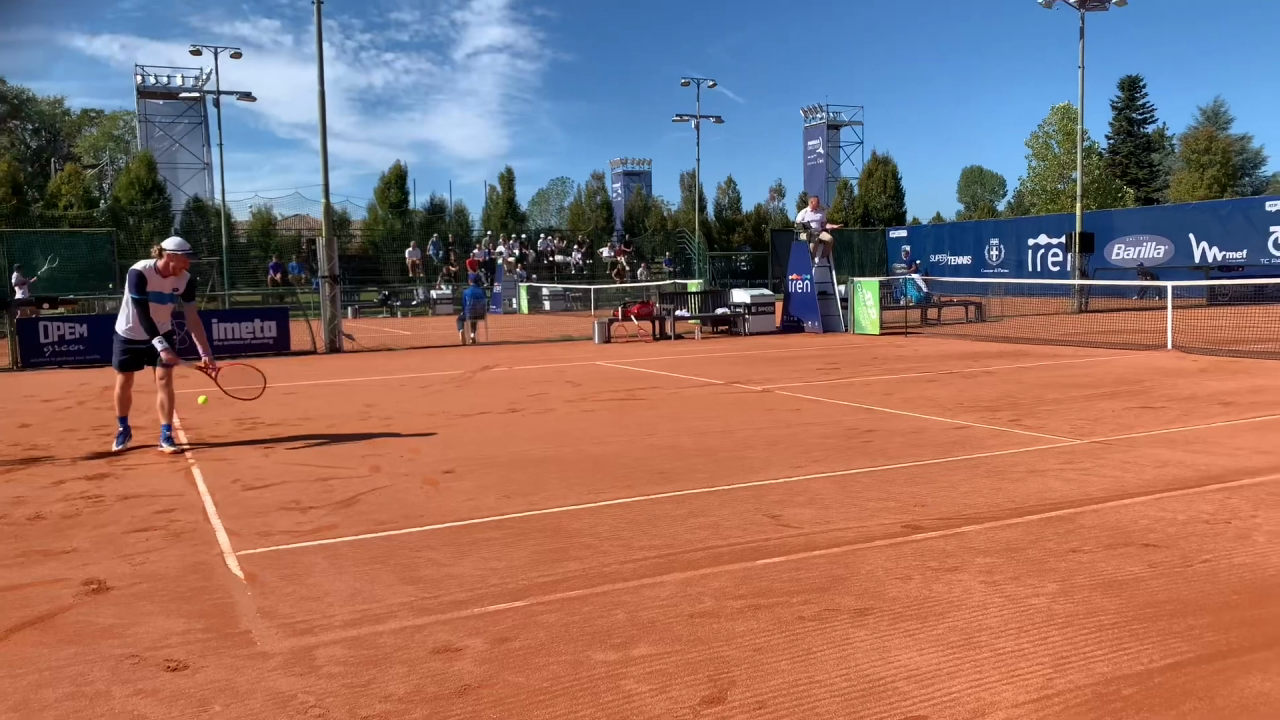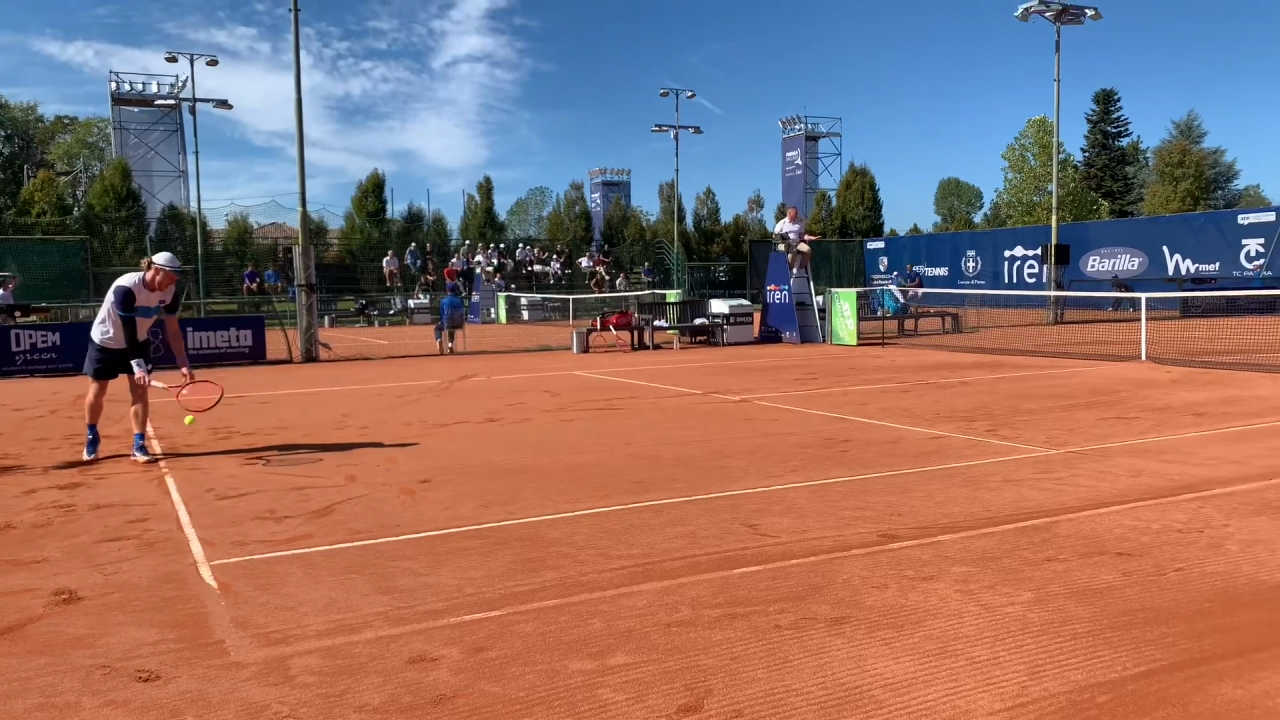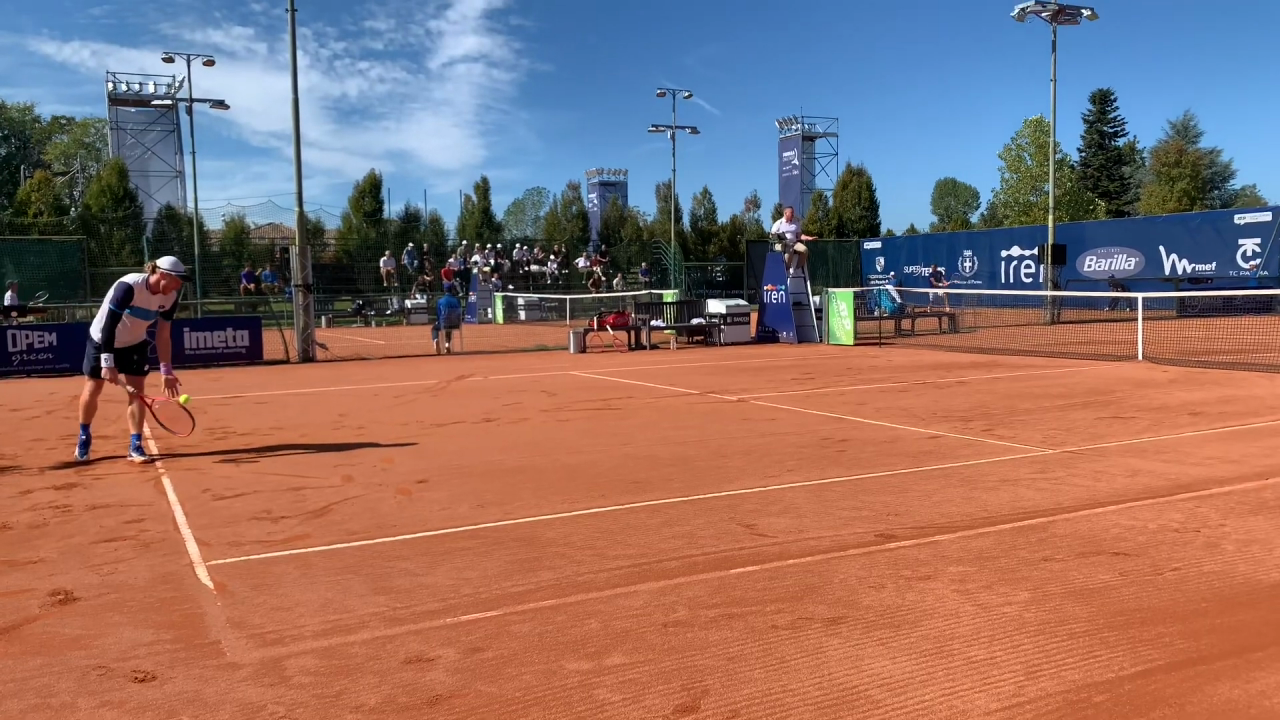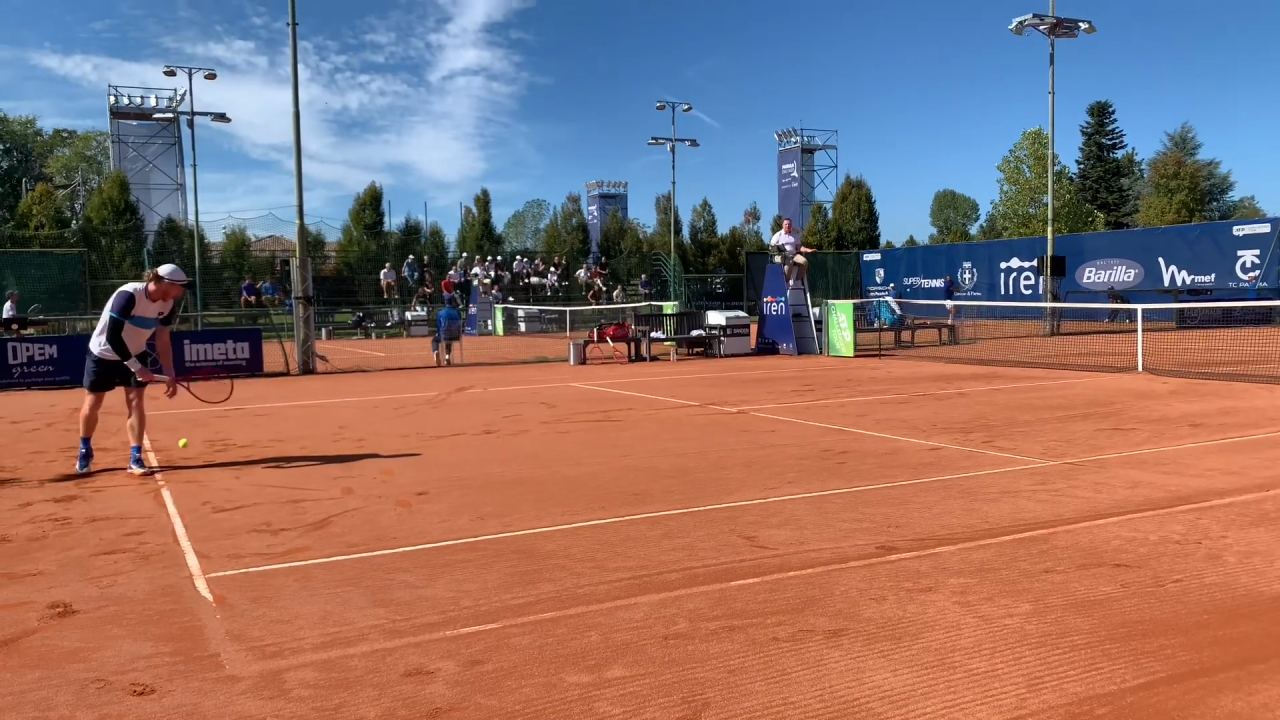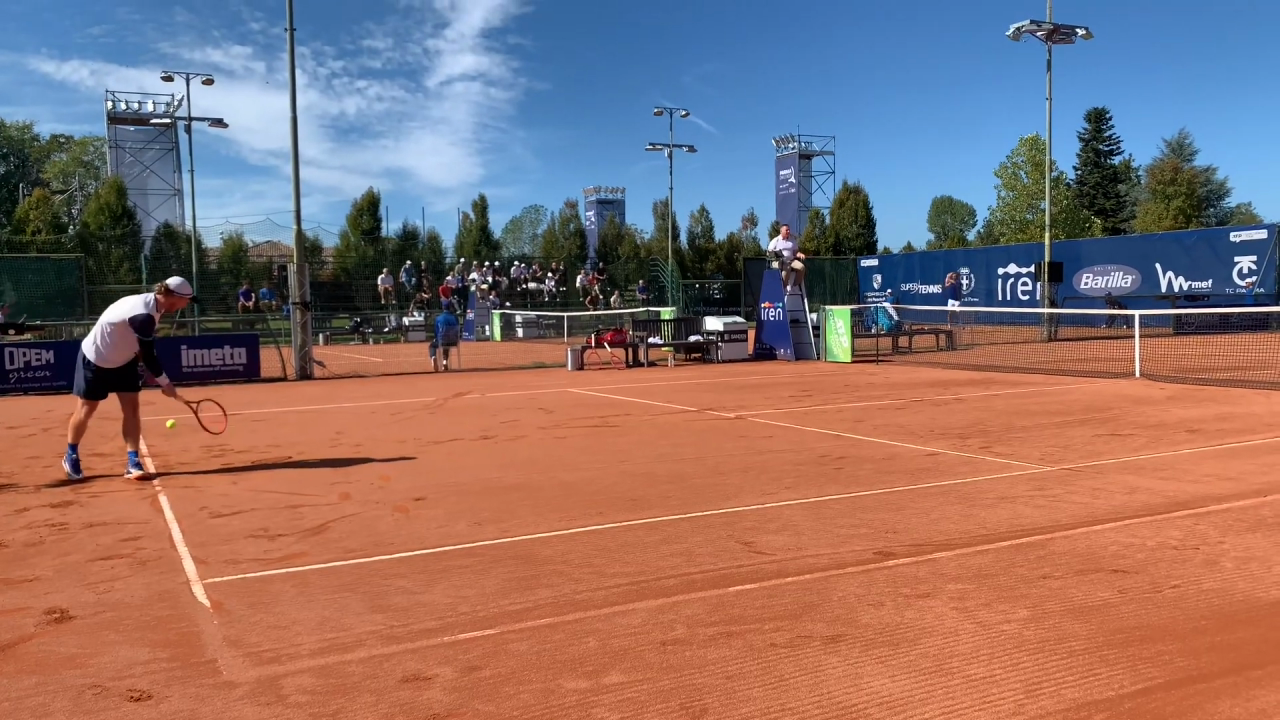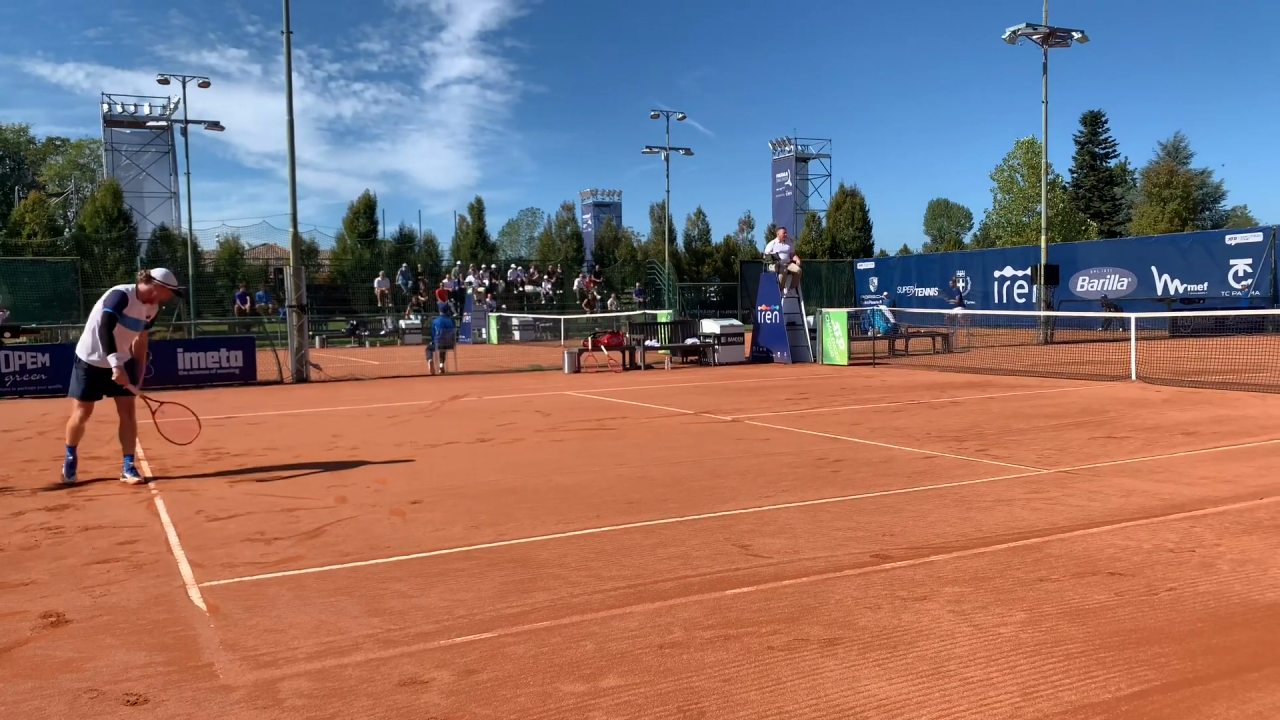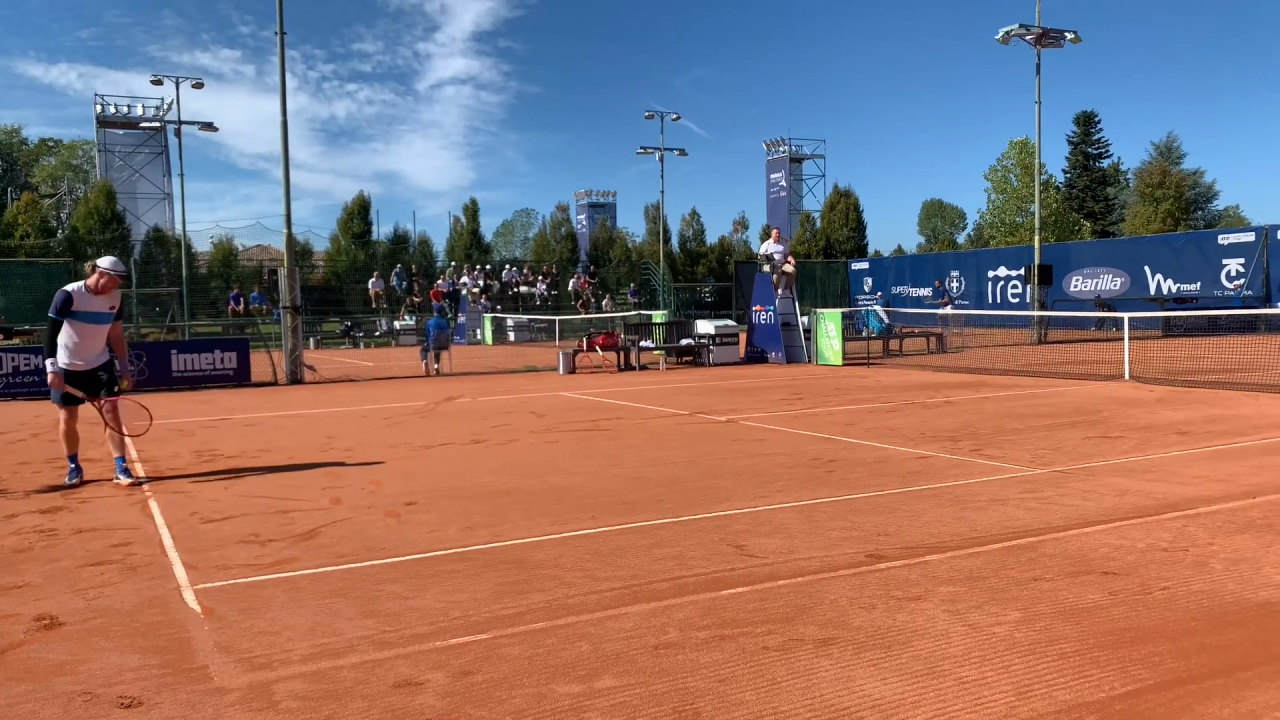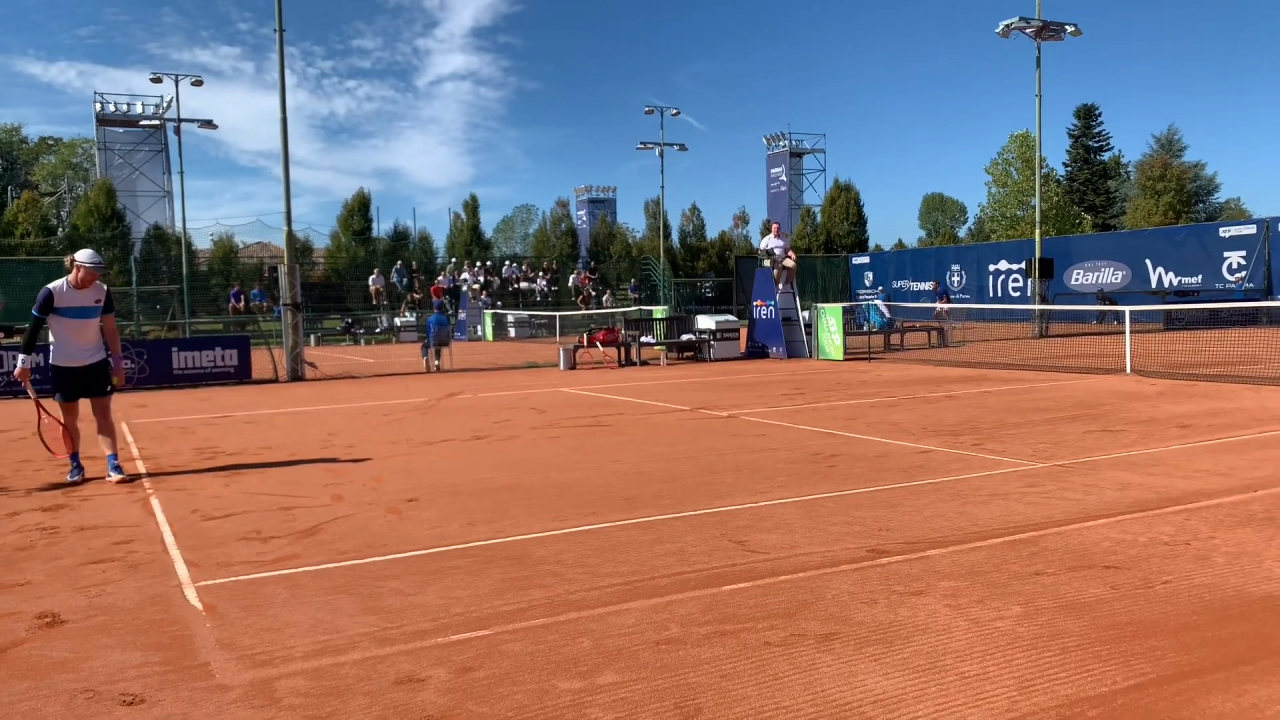
dt=0.4s
person 1, frame 1
left shoulder: (185, 280)
right shoulder: (139, 273)
left elbow: (192, 318)
right elbow: (143, 315)
left wrist: (205, 353)
right wrist: (162, 346)
left hip: (162, 333)
right hip: (129, 335)
left knee: (164, 380)
right knee: (124, 385)
left ankle: (166, 436)
right ankle: (124, 430)
person 1, frame 2
left shoulder: (170, 292)
right shoulder: (126, 288)
left elbow: (173, 330)
right elbow: (129, 332)
left wrist: (183, 363)
right wrist: (139, 367)
left hip: (138, 342)
right hip: (104, 342)
left knee: (140, 390)
right knee: (96, 392)
left ankle: (139, 445)
right ankle: (92, 437)
person 1, frame 3
left shoulder: (170, 298)
right shoulder: (128, 286)
left elbow: (163, 336)
right elbow: (108, 326)
left wrist: (166, 371)
right wrist: (108, 363)
left hip: (135, 344)
right hip: (102, 341)
left knee: (137, 390)
right knee: (92, 391)
left ankle: (135, 446)
right ankle: (84, 437)
person 1, frame 4
left shoulder: (168, 305)
right shoulder: (129, 296)
left elbow: (163, 341)
right elbow: (112, 336)
left wrist: (170, 375)
right wrist: (137, 367)
left hip: (135, 354)
right hip: (102, 353)
left knee: (136, 403)
right knee: (92, 404)
left ankle: (135, 458)
right ankle: (85, 451)
person 1, frame 5
left shoulder: (156, 307)
right shoulder: (144, 314)
right elbow: (147, 354)
left wrist: (150, 365)
right wrist: (165, 383)
left hip: (124, 360)
right hip: (95, 359)
left knee: (131, 407)
right knee: (85, 410)
left ankle: (133, 463)
right ankle: (71, 456)
person 1, frame 6
left shoulder: (152, 308)
right shoulder: (120, 295)
right elbow: (104, 331)
left wrist: (139, 373)
right wrist: (115, 364)
left hip: (121, 363)
right hip: (91, 361)
left knee: (128, 411)
right knee: (82, 414)
left ankle: (128, 467)
right ankle: (70, 458)
person 1, frame 7
left shoulder: (115, 298)
right shoulder: (68, 295)
left elbow: (117, 335)
right elbow: (51, 332)
left wrist: (124, 366)
right wrist: (52, 367)
left hip: (100, 364)
right hip: (68, 367)
left knee: (112, 413)
right knee: (68, 419)
left ankle: (121, 468)
right ankle: (74, 466)
person 1, frame 8
left shoulder: (102, 292)
right shoulder: (52, 292)
left elbow: (110, 329)
right elbow: (34, 328)
left wrist: (118, 361)
right wrist: (23, 362)
left hip: (96, 362)
right hip: (63, 365)
left knee: (103, 412)
right knee: (68, 416)
left ankle: (113, 465)
right ankle: (76, 465)
